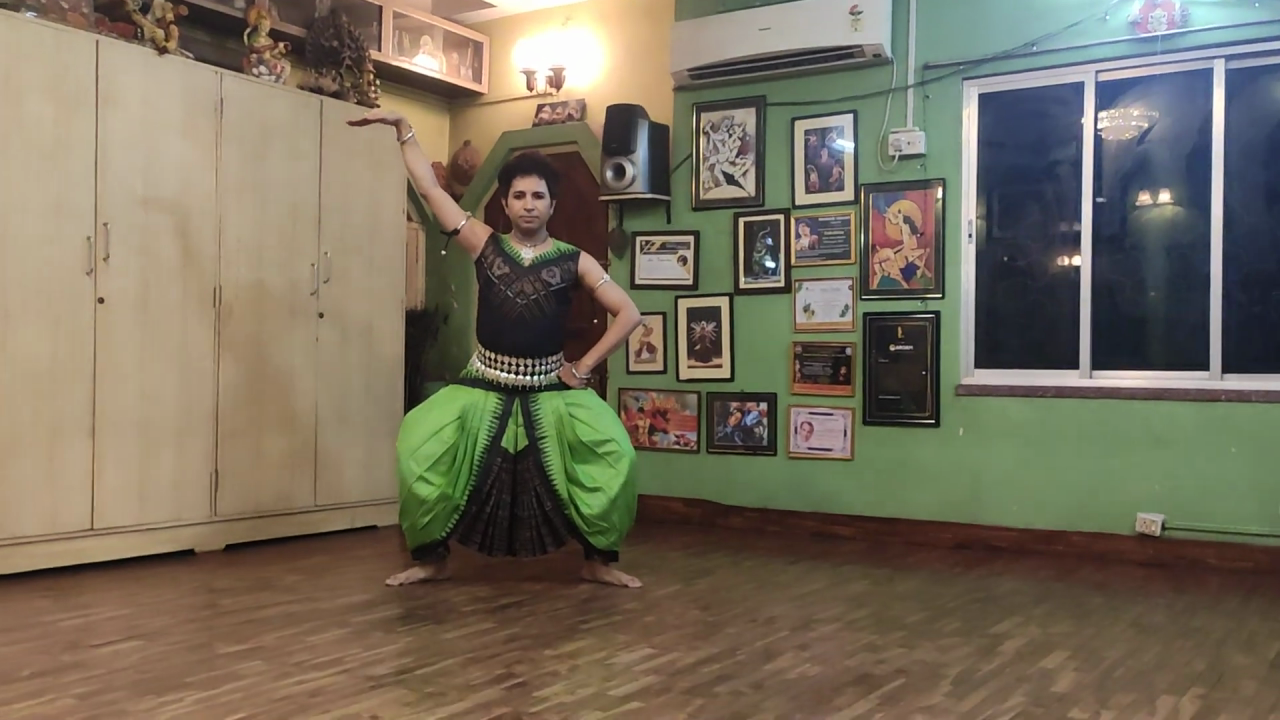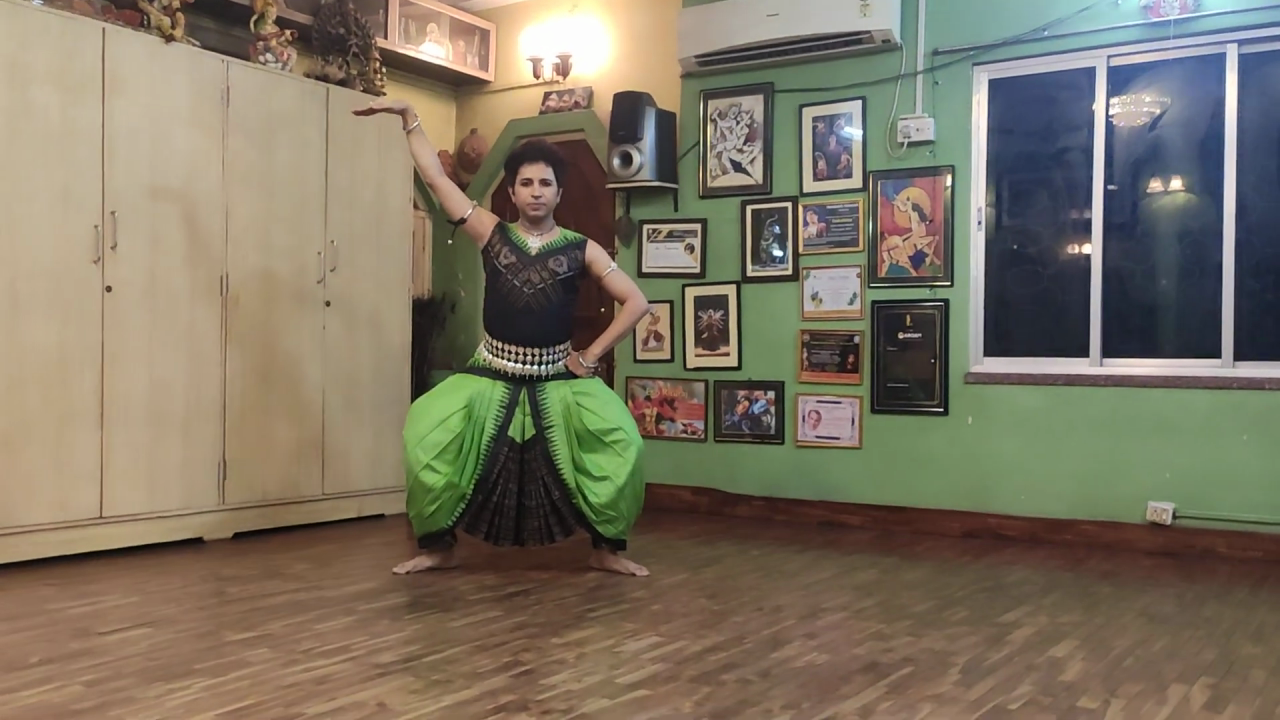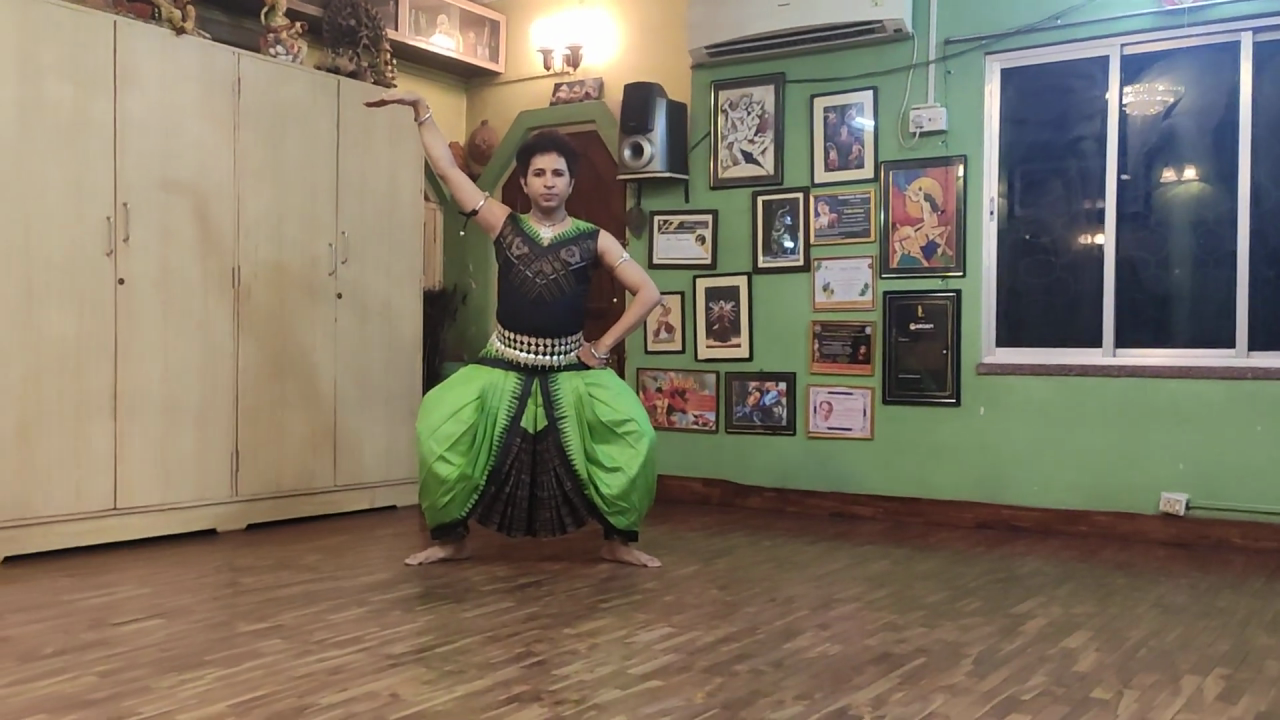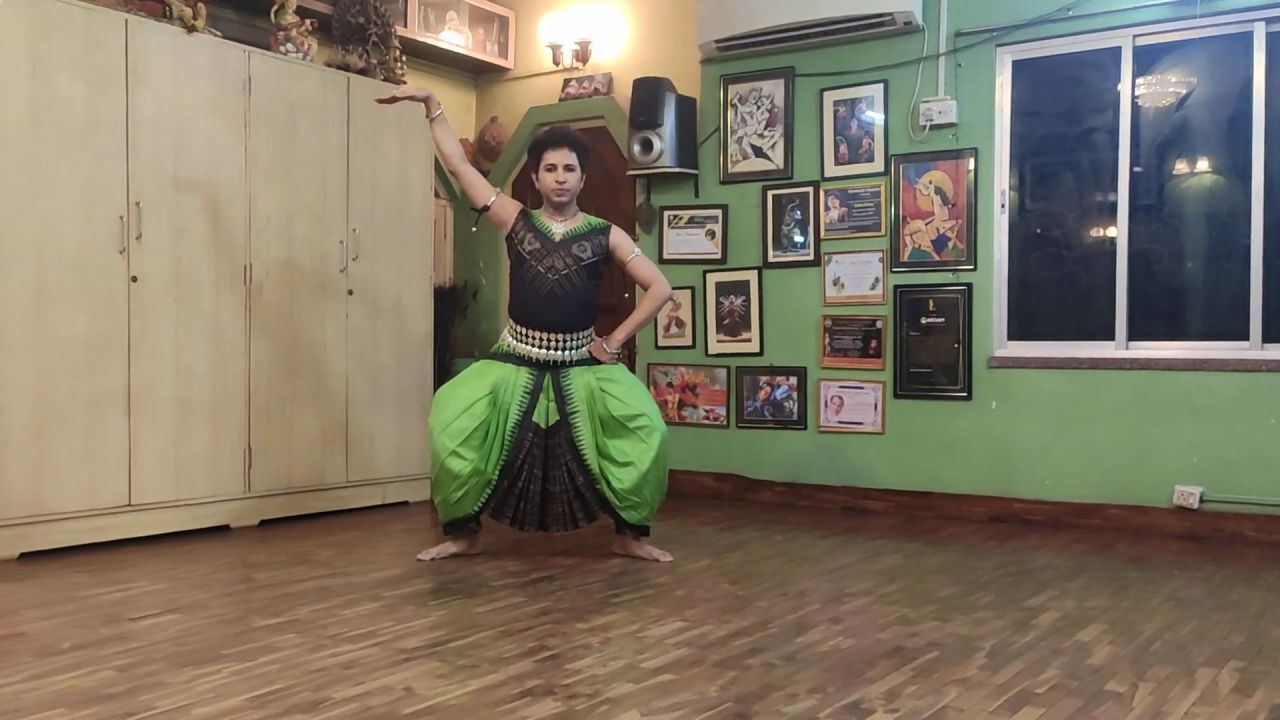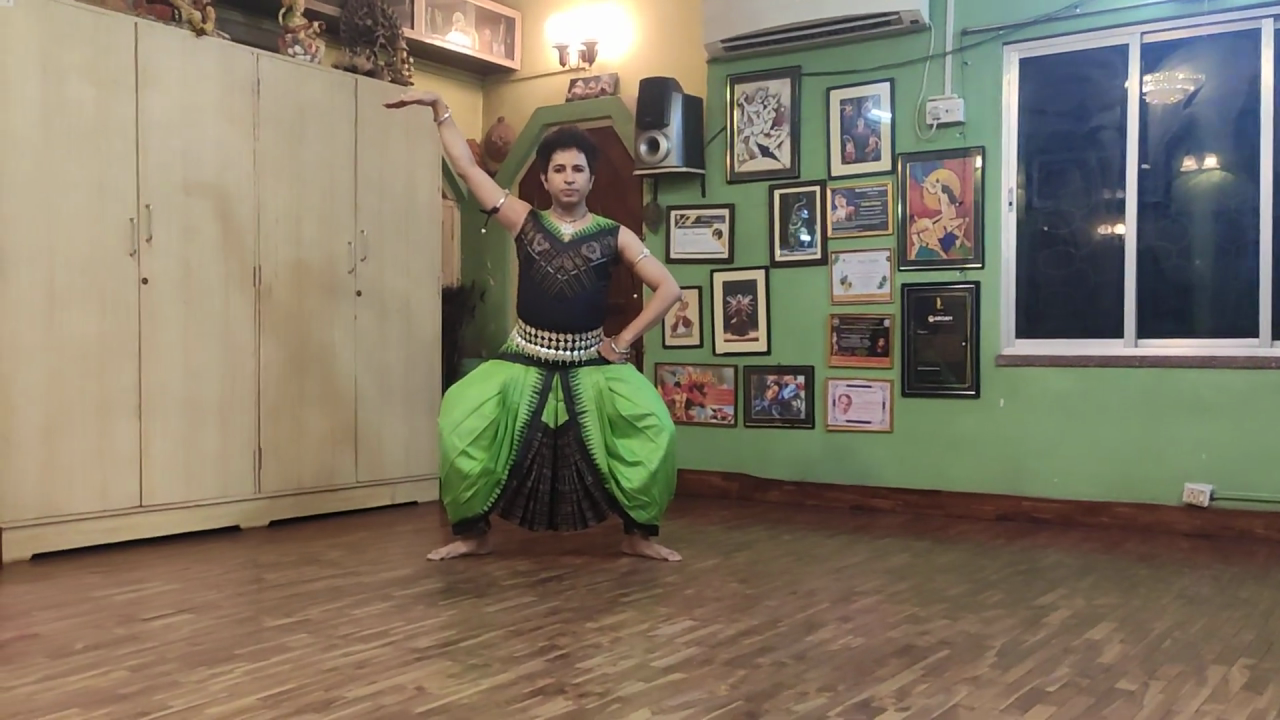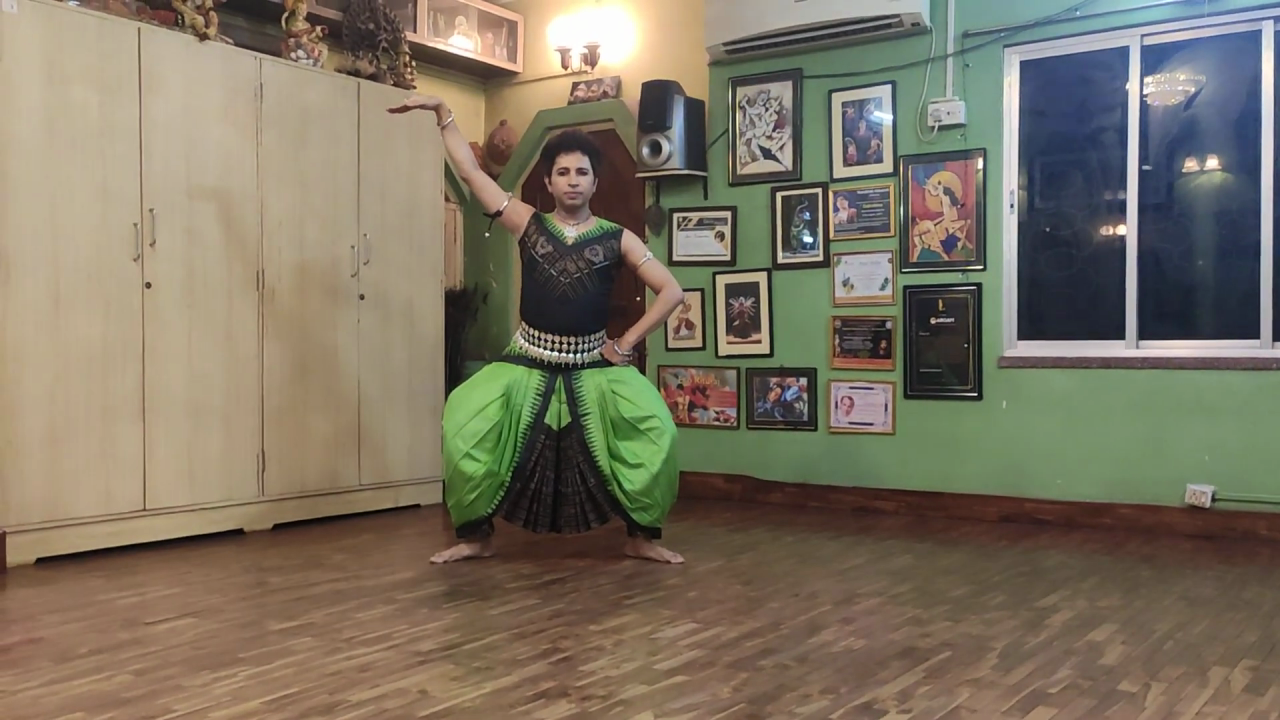
dt=0.4s
person 1, frame 1
left shoulder: (574, 261)
right shoulder: (484, 245)
left elbow: (628, 314)
right elbow: (430, 188)
left wrist: (583, 367)
right wrist: (403, 127)
left hip: (551, 388)
right hip: (485, 386)
left knee: (614, 453)
right knee: (419, 444)
left ankle: (599, 560)
right ankle: (431, 557)
person 1, frame 2
left shoulder: (581, 249)
right shoulder: (491, 234)
left elbow: (636, 302)
right elbow: (435, 177)
left wrist: (591, 355)
right wrist: (409, 116)
left hip: (558, 378)
right hip: (491, 375)
left knee: (622, 442)
right knee: (425, 434)
left ankle: (606, 548)
right ankle: (439, 545)
person 1, frame 3
left shoulder: (594, 240)
right shoulder: (504, 225)
left elbow: (649, 293)
right elbow: (447, 169)
left wrist: (603, 346)
right wrist: (421, 108)
left hip: (571, 368)
right hip: (504, 365)
left knee: (634, 433)
right knee: (438, 424)
left ankle: (619, 539)
right ankle: (451, 536)
person 1, frame 4
left shoulder: (605, 235)
right shoulder: (516, 221)
left elbow: (660, 288)
right elbow: (459, 165)
left wrist: (615, 341)
right wrist: (432, 104)
left hip: (582, 364)
right hip: (516, 361)
left knee: (646, 428)
right knee: (450, 421)
left ankle: (630, 534)
right ankle: (463, 532)
person 1, frame 5
left shoulder: (614, 236)
right shoulder: (524, 222)
left elbow: (669, 289)
right elbow: (467, 167)
left wrist: (624, 340)
right wrist: (439, 107)
left hip: (591, 363)
right hip: (525, 361)
left knee: (654, 428)
right knee: (459, 420)
left ankle: (639, 534)
right ankle: (472, 532)
person 1, frame 6
left shoulder: (618, 239)
right shoulder: (528, 225)
left elbow: (672, 292)
right elbow: (470, 172)
left wrist: (627, 342)
right wrist: (443, 112)
left hip: (594, 366)
right hip: (528, 363)
left knee: (657, 429)
right knee: (463, 424)
left ankle: (642, 536)
right ankle: (476, 534)
